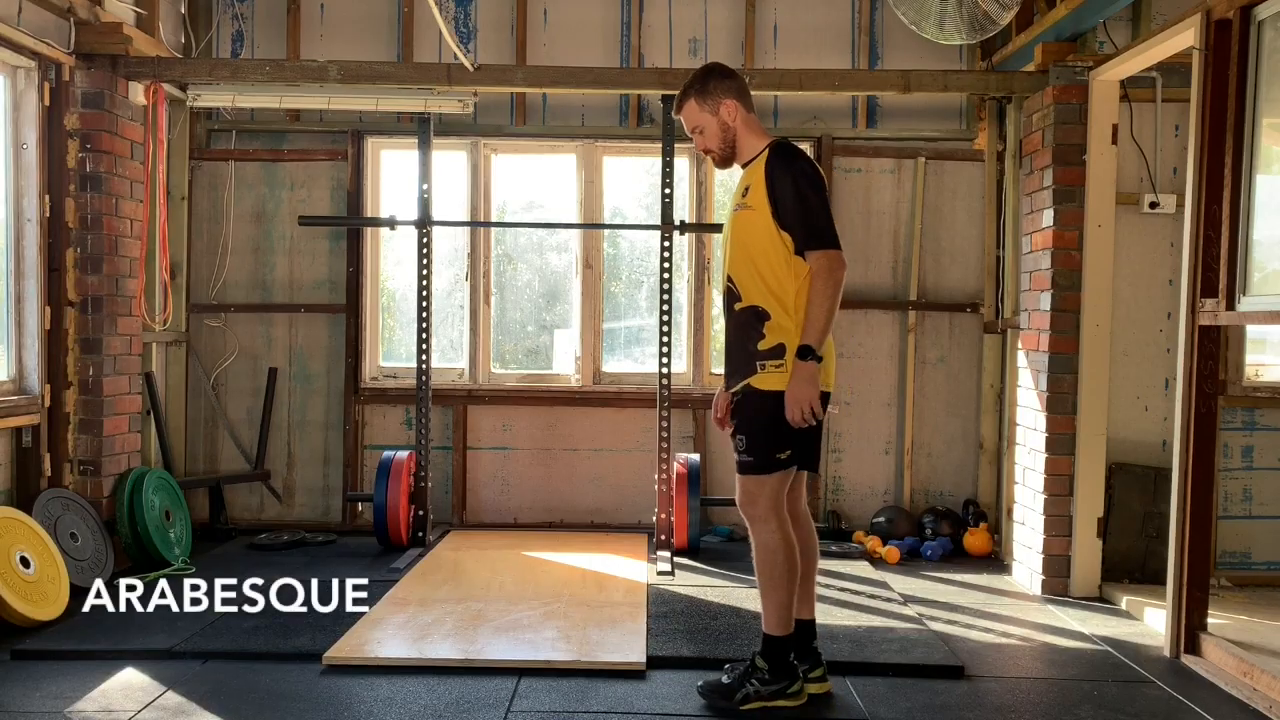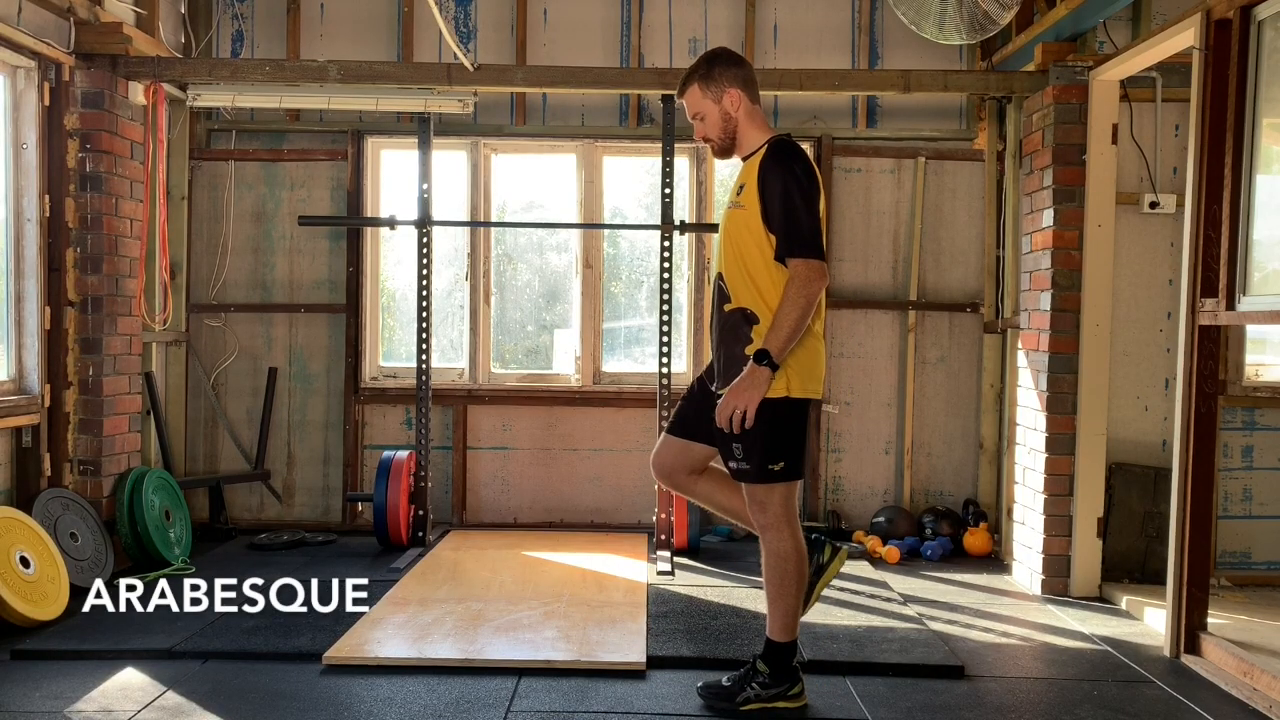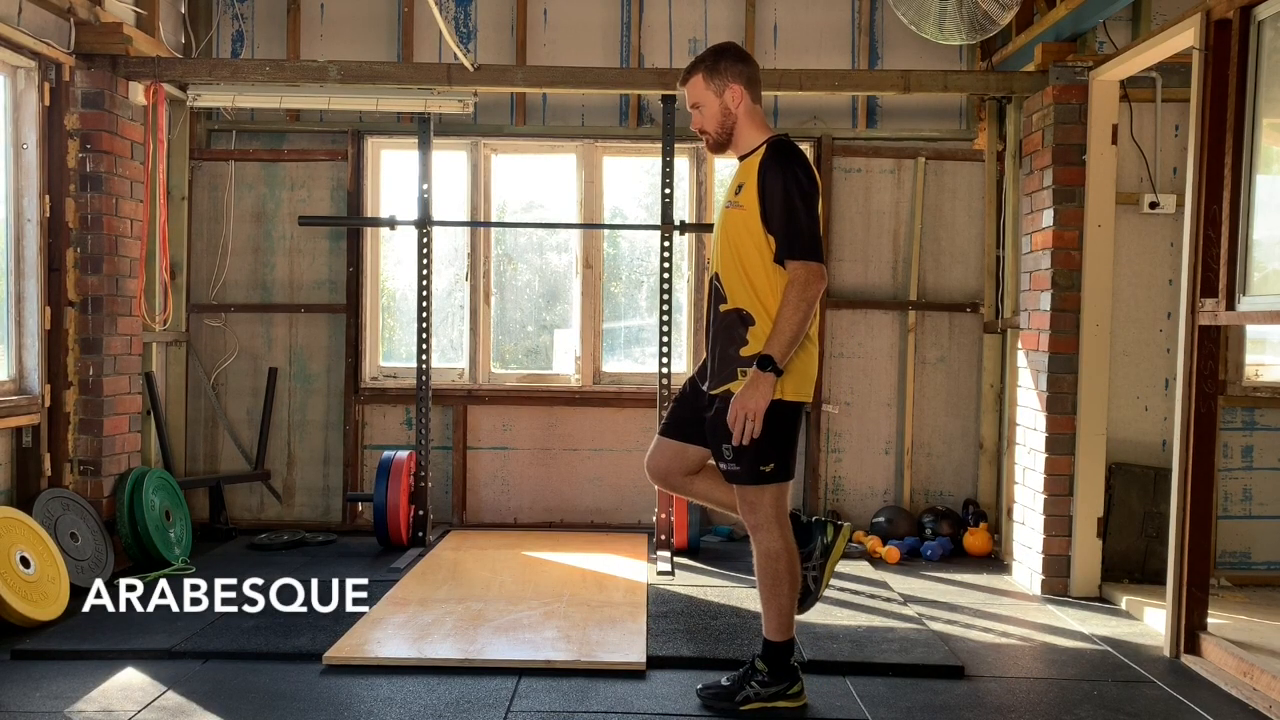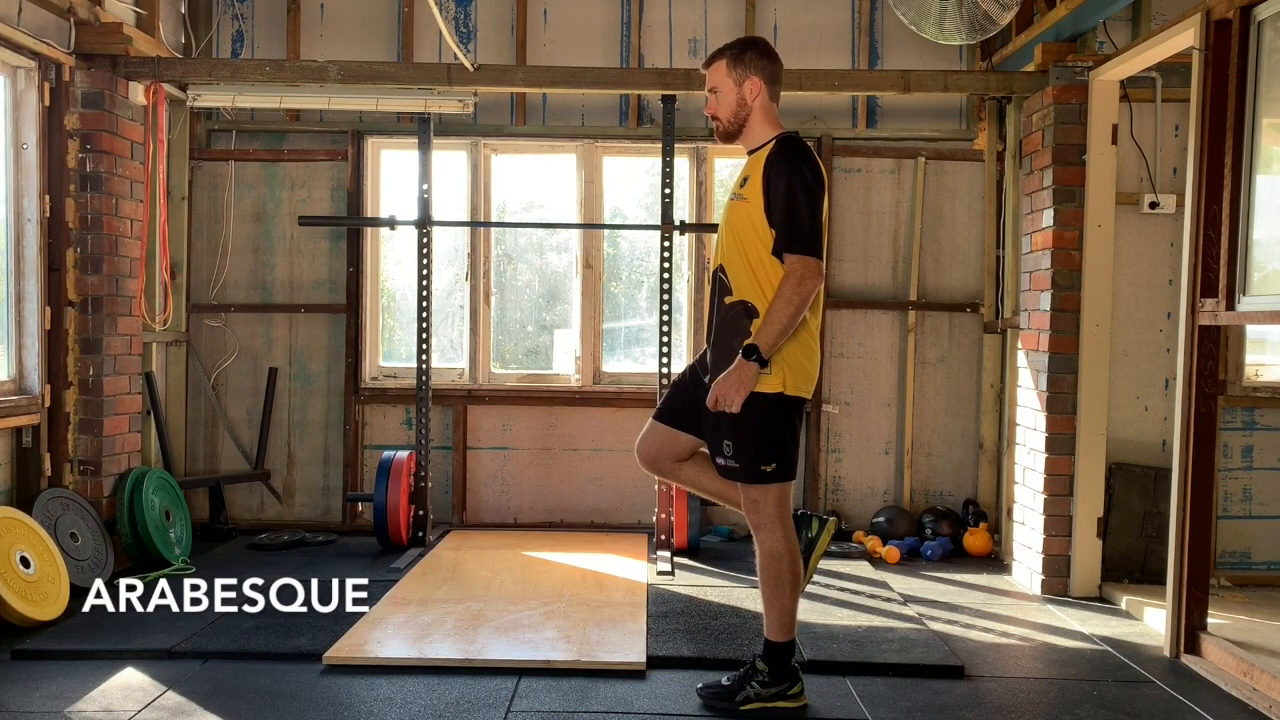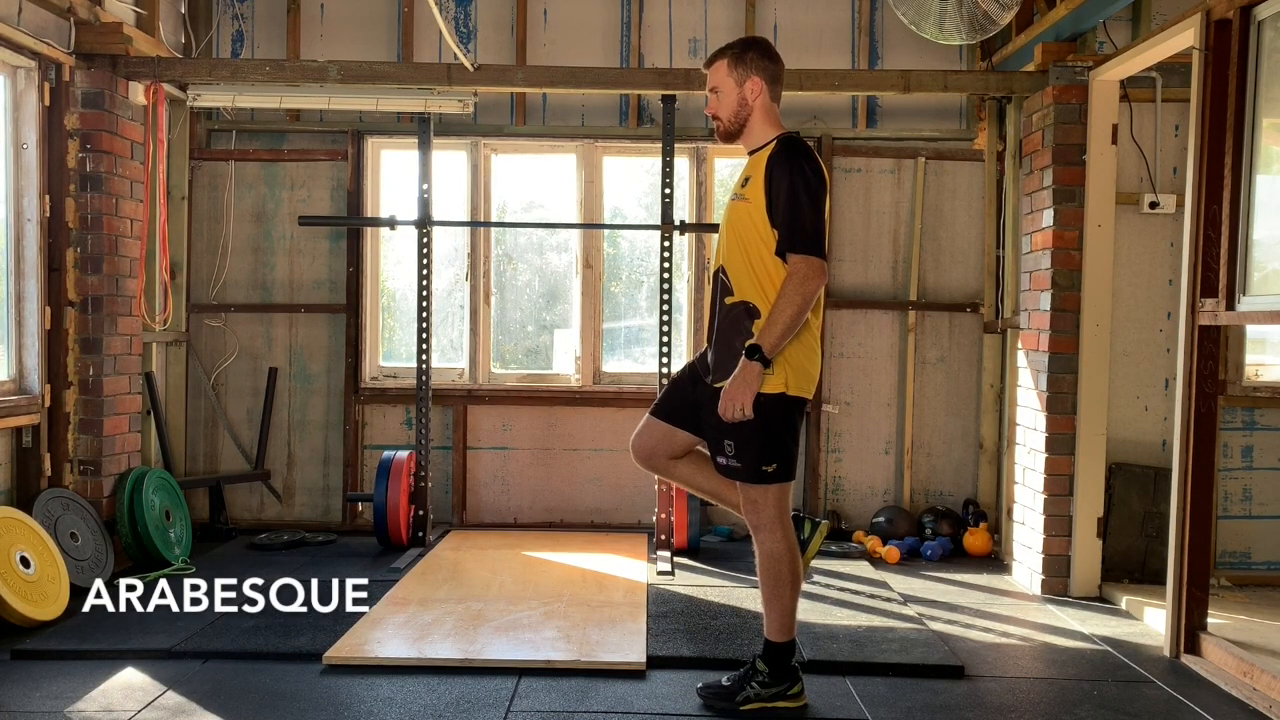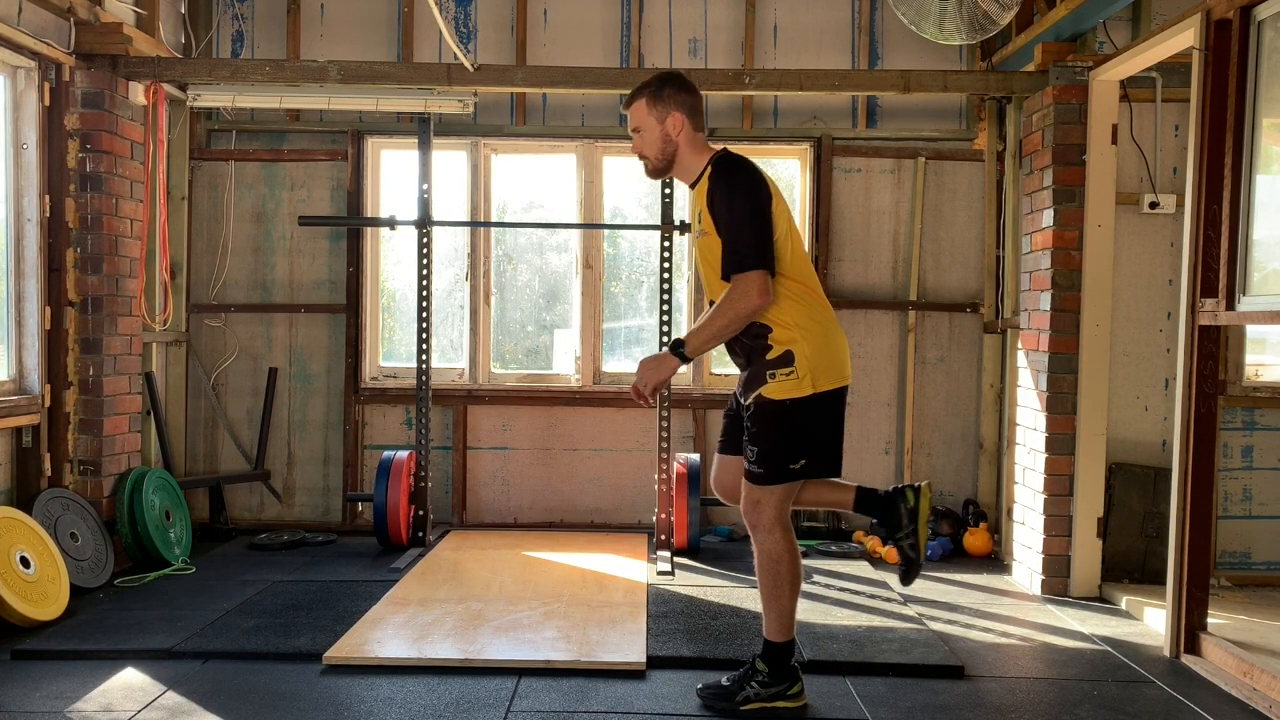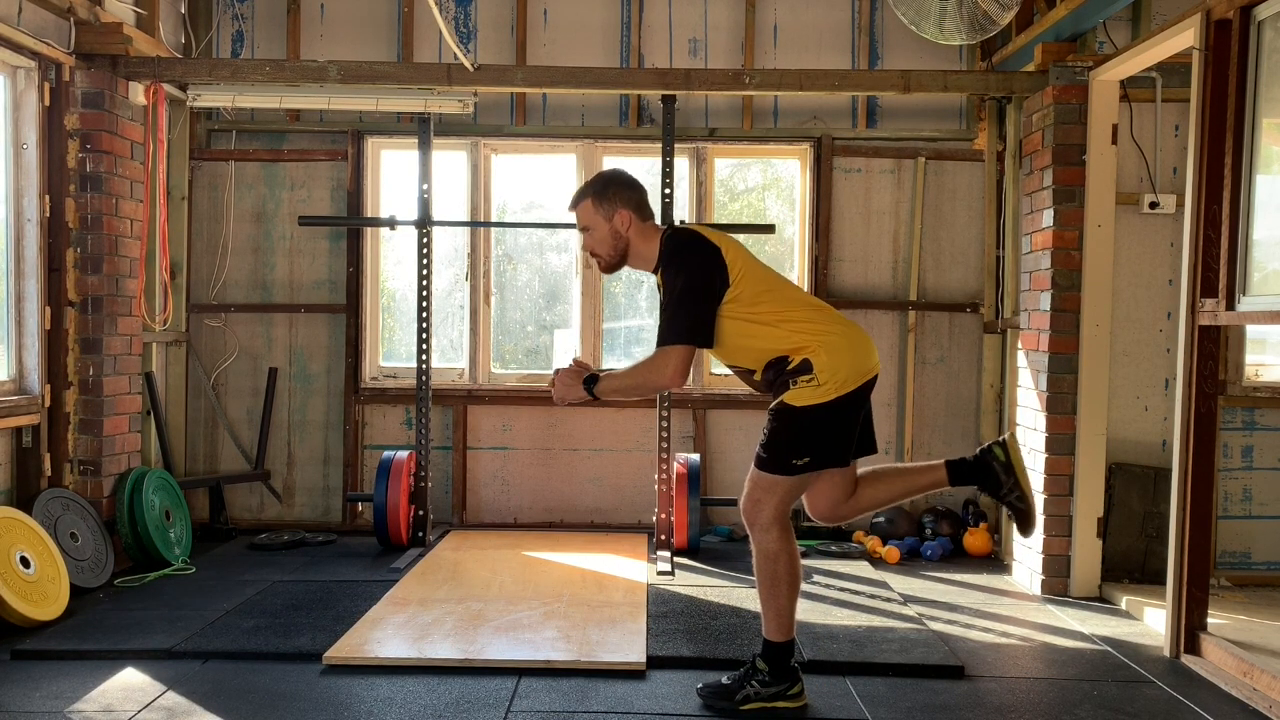
dt=0.7s
person 1, frame 1
left shoulder: (785, 166)
right shoulder: (752, 179)
left elbow: (829, 266)
left wrist: (808, 361)
right wrist: (731, 380)
left hip: (785, 373)
right hip: (761, 372)
left knee: (760, 506)
right knee: (783, 506)
left ankle: (777, 667)
right ankle: (802, 653)
person 1, frame 2
left shoulder: (782, 163)
right shoulder: (753, 169)
left elbow: (809, 275)
left wrist: (761, 368)
left hip: (770, 376)
right hip: (736, 368)
left knee: (770, 512)
right knee: (671, 464)
left ankle: (778, 674)
right ankle: (804, 555)
person 1, frame 3
left shoulder: (780, 164)
right shoulder: (748, 169)
left elbow: (808, 276)
left wrist: (766, 372)
left hip: (762, 376)
right hip: (724, 368)
left knee: (760, 514)
right knee: (666, 467)
left ankle: (777, 673)
right ankle: (804, 537)
person 1, frame 4
left shoulder: (788, 159)
right shoulder: (756, 164)
left elbow: (804, 273)
left wrist: (750, 361)
left hip: (763, 370)
right hip: (727, 360)
left knee: (762, 515)
right knee: (656, 450)
left ankle: (777, 675)
right ankle: (794, 530)
person 1, frame 5
left shoulder: (790, 161)
right shoulder: (758, 164)
left elbow: (808, 274)
left wrist: (755, 364)
left hip: (765, 370)
right hip: (729, 358)
left knee: (764, 515)
right knee: (651, 446)
left ankle: (778, 674)
right ankle: (788, 529)
person 1, frame 6
left shoulder: (731, 180)
right shoulder: (711, 186)
left elbow: (751, 292)
left wrist: (673, 356)
right wrist: (675, 355)
left hip: (796, 365)
right hip: (775, 364)
left knee: (762, 511)
right knee: (730, 485)
left ankle: (777, 674)
right ankle: (889, 506)
person 1, frame 7
left shoulder: (685, 258)
right shoulder: (681, 251)
left elbow: (670, 371)
right elbow: (672, 363)
left wrist: (589, 386)
right wrist: (599, 377)
left hip: (825, 370)
right hip: (832, 364)
left knee: (762, 511)
right knee: (830, 504)
left ankle: (776, 673)
right ankle: (979, 469)
